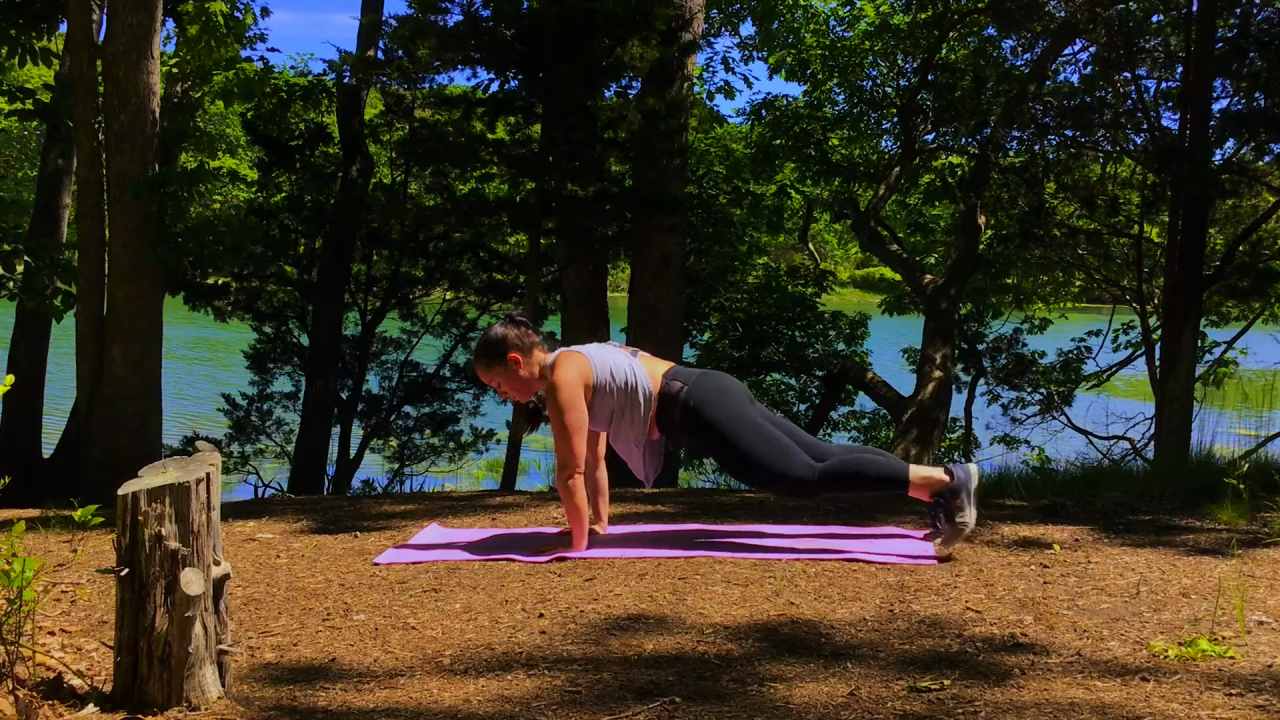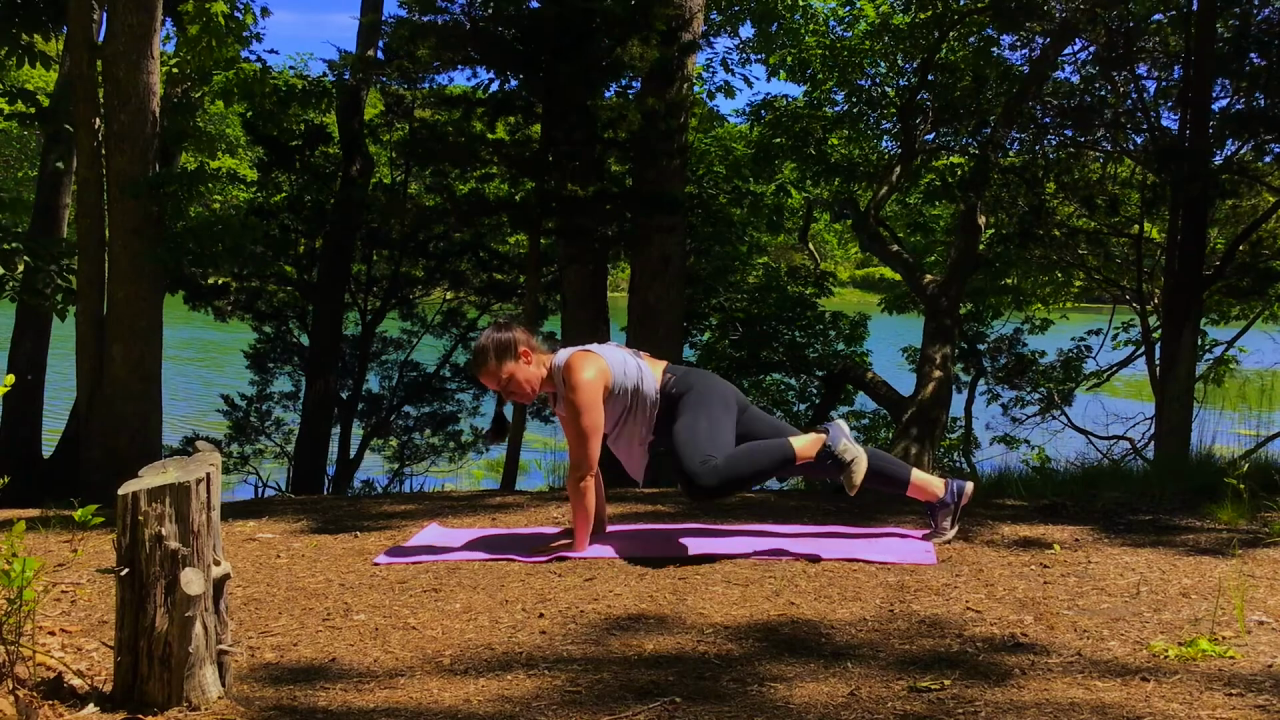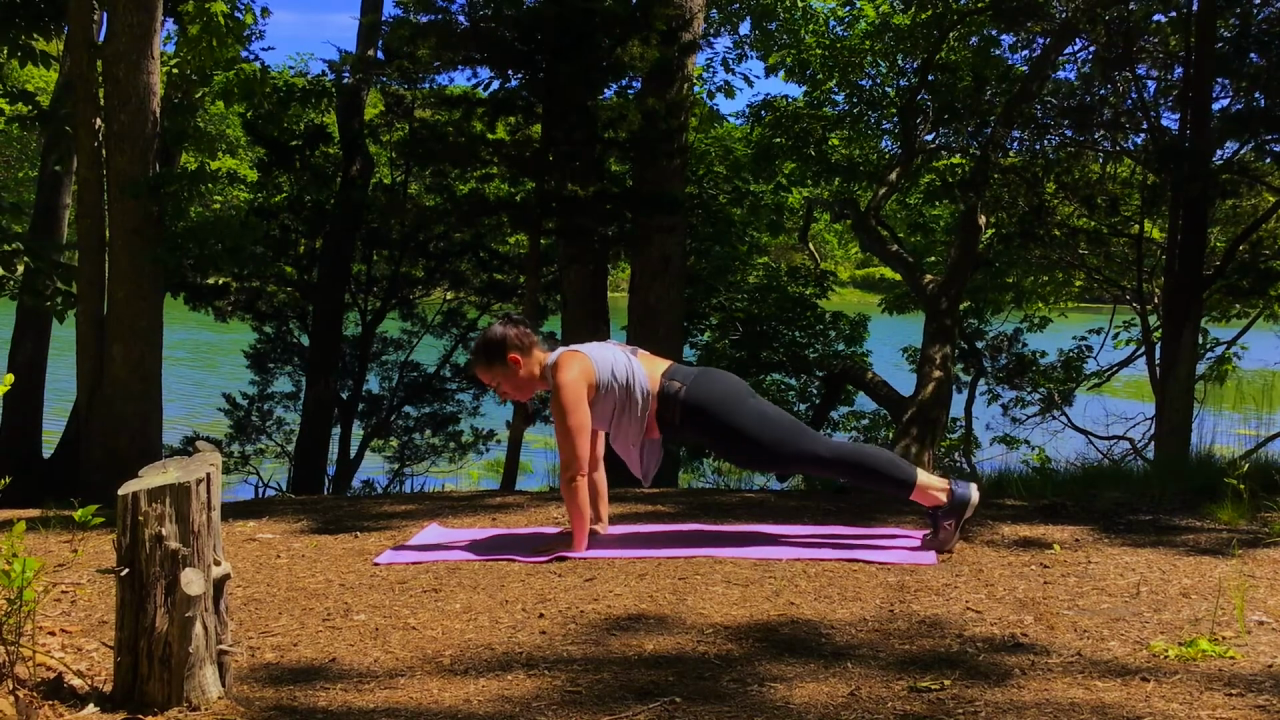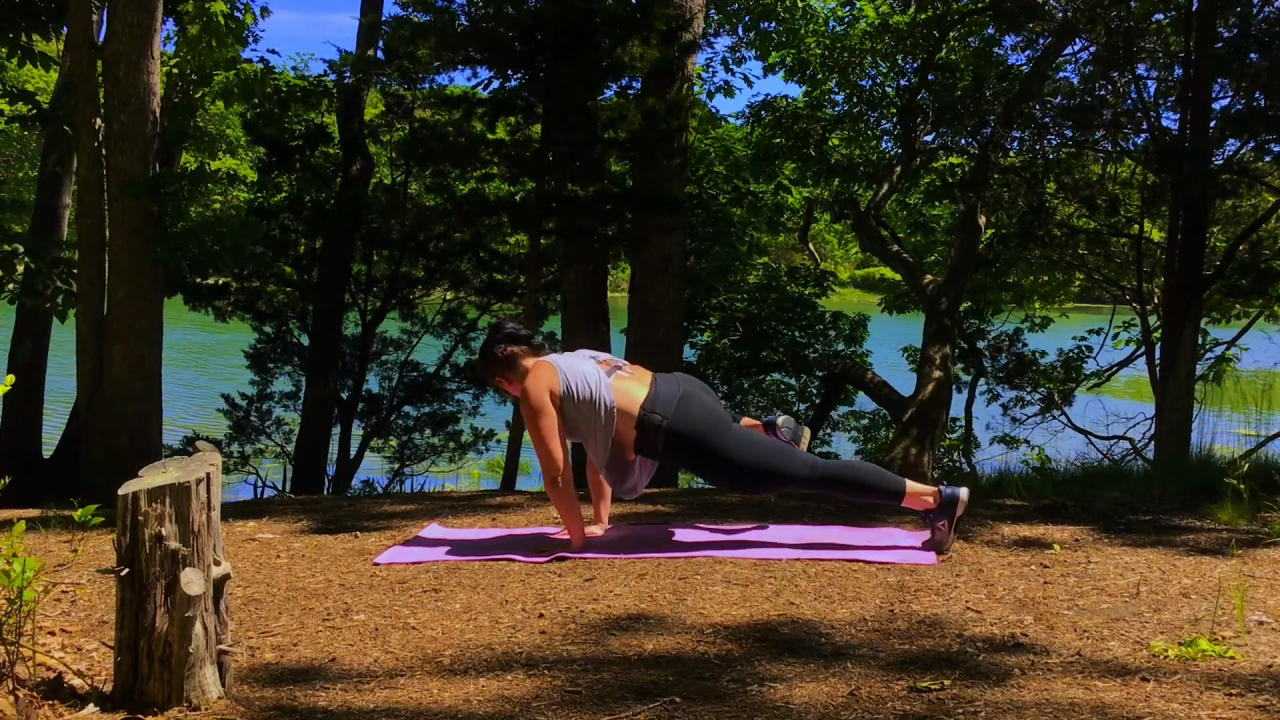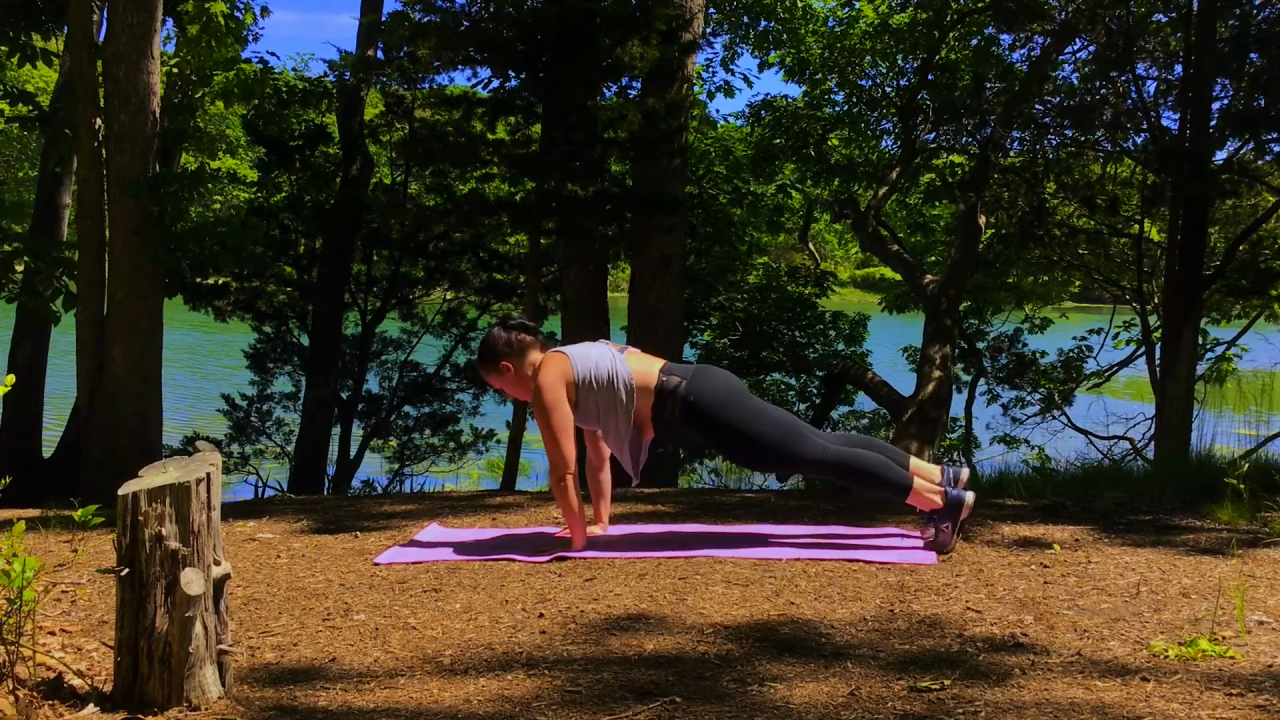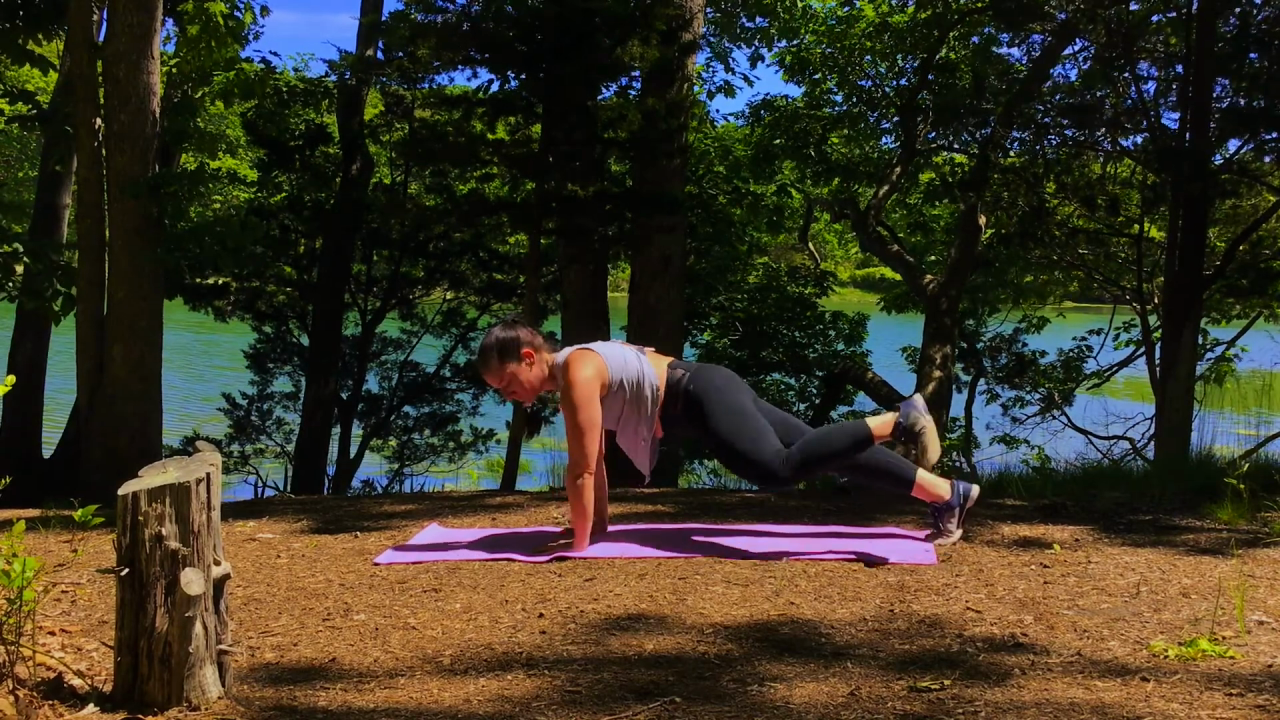
dt=0.7s
person 1, frame 1
left shoulder: (561, 377)
right shoulder: (574, 367)
left elbow: (571, 471)
right elbow: (593, 459)
left wrist: (578, 542)
right wrist: (600, 521)
left hip: (704, 406)
right hip: (713, 397)
left knee: (810, 475)
right knee: (821, 457)
left ankle: (946, 481)
right ankle: (940, 483)
person 1, frame 2
left shoulder: (578, 373)
right shoulder: (556, 389)
left elbow: (584, 470)
right elbow: (584, 464)
left wrist: (580, 544)
right wrist: (599, 521)
left hip: (698, 396)
right hip: (705, 401)
left knee: (702, 480)
right knee: (826, 464)
left ankle: (822, 441)
right ankle: (943, 491)
person 1, frame 3
left shoulder: (564, 376)
right shoulder: (574, 364)
left elbow: (574, 472)
right elbow: (593, 460)
left wrist: (579, 543)
right wrist: (601, 521)
left hip: (706, 408)
right hip: (712, 392)
left knee: (823, 457)
right knee: (824, 452)
left ankle: (949, 499)
right ankle: (947, 488)
person 1, frame 4
left shoulder: (534, 386)
right shoulder: (576, 359)
left elbow: (556, 474)
right elbow: (598, 451)
left wrist: (578, 539)
right wrist: (600, 522)
left hip: (683, 429)
right hip: (684, 390)
left knee: (806, 473)
left ankle: (938, 499)
right ankle: (755, 429)
person 1, frame 5
left shoulder: (546, 378)
right shoulder: (574, 363)
left elbow: (563, 471)
right elbow: (599, 454)
left wrist: (578, 539)
right wrist: (601, 522)
left hip: (701, 405)
right hip: (703, 389)
left knee: (817, 457)
right knee: (822, 443)
left ankle: (945, 501)
right ankle: (942, 475)
person 1, frame 6
left shoulder: (575, 373)
right shoulder: (574, 367)
left elbow: (581, 469)
right elbow: (595, 460)
left wrist: (580, 541)
right wrist: (599, 521)
left hip: (705, 395)
right hip: (707, 395)
left knee: (779, 469)
right knee: (810, 453)
left ankle: (897, 420)
right ankle: (946, 496)
